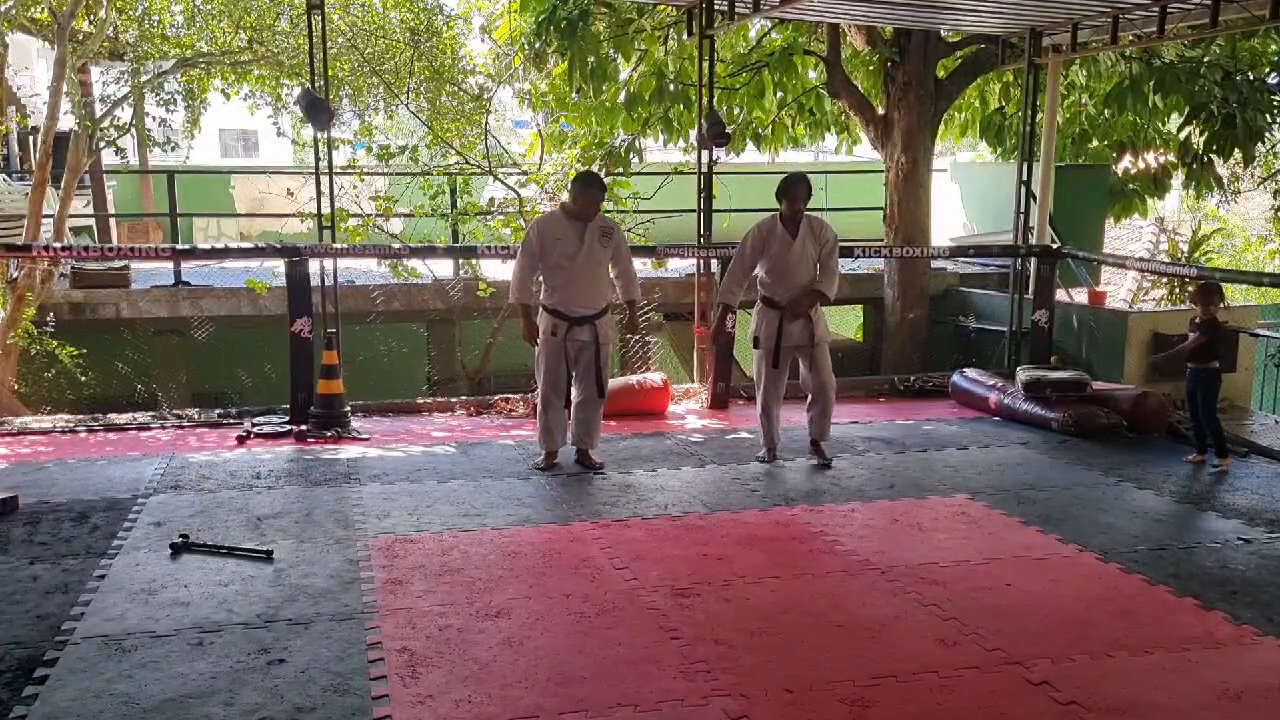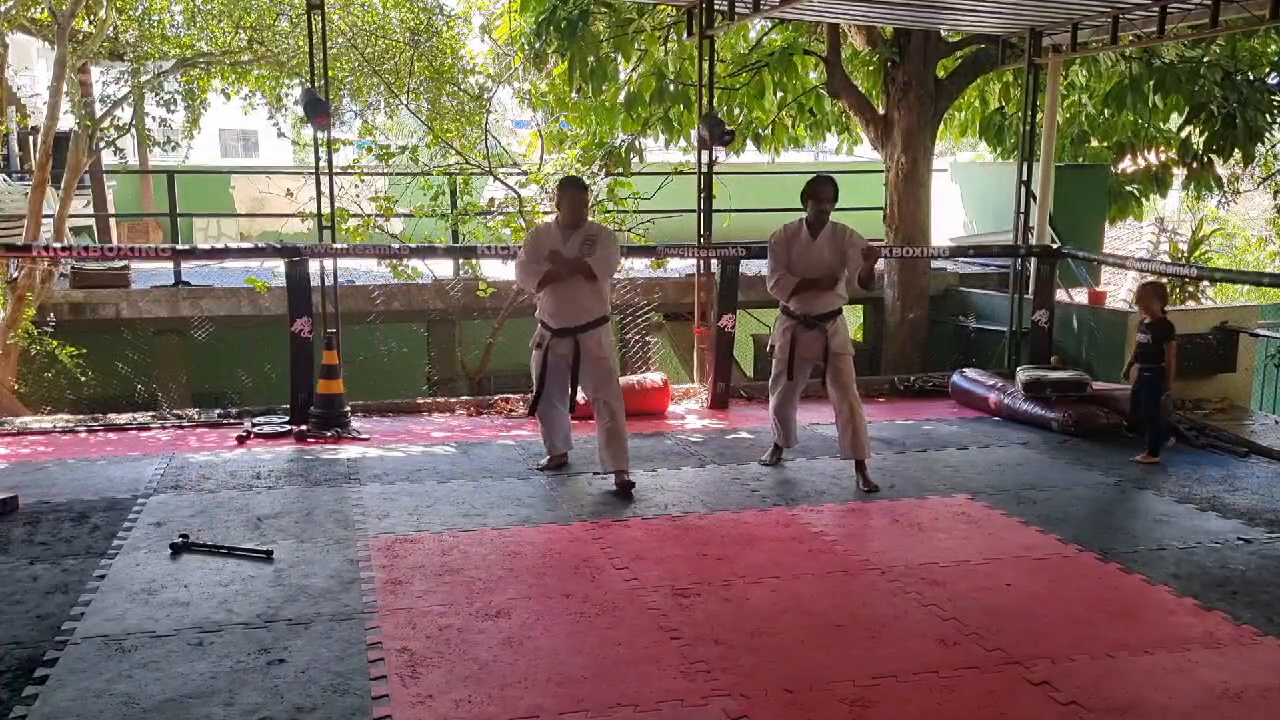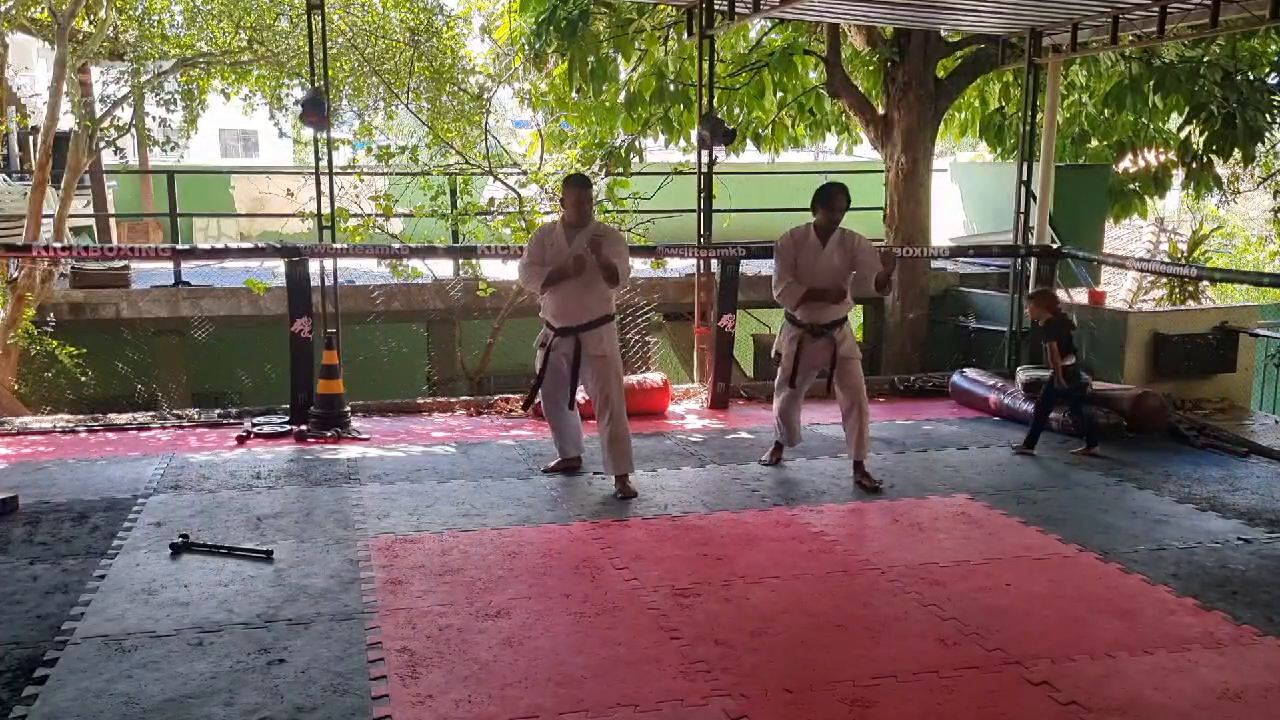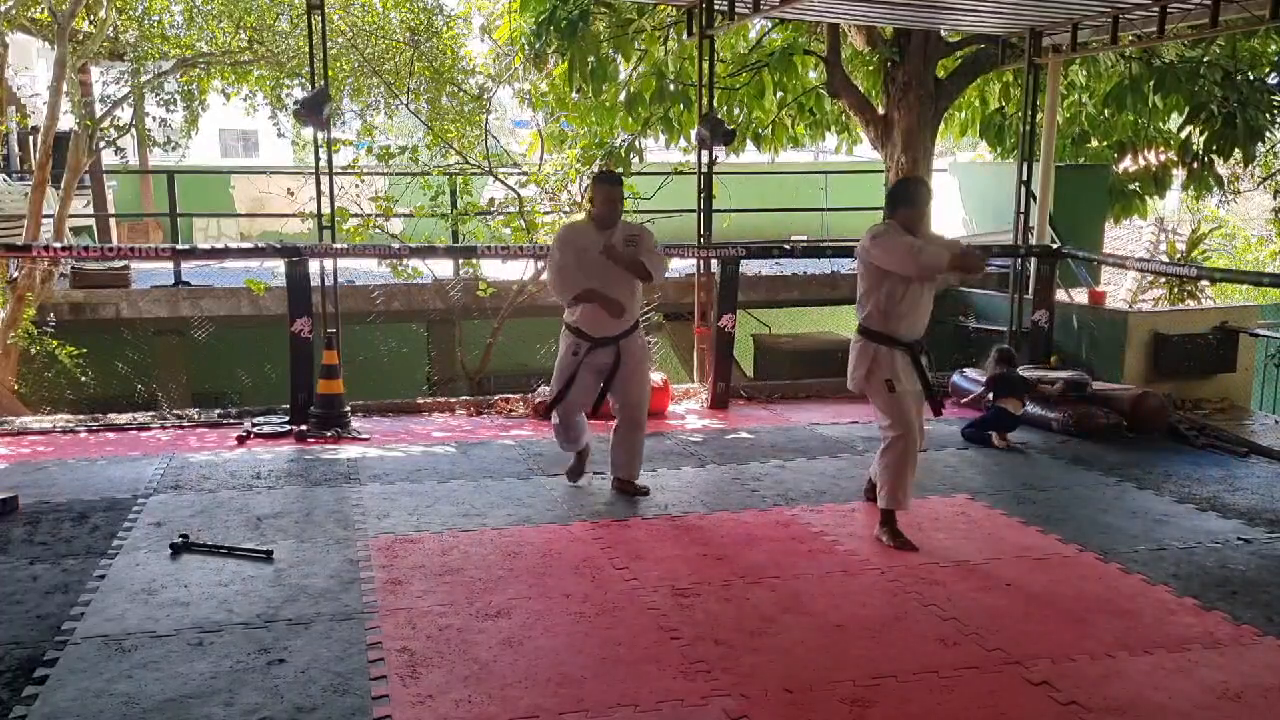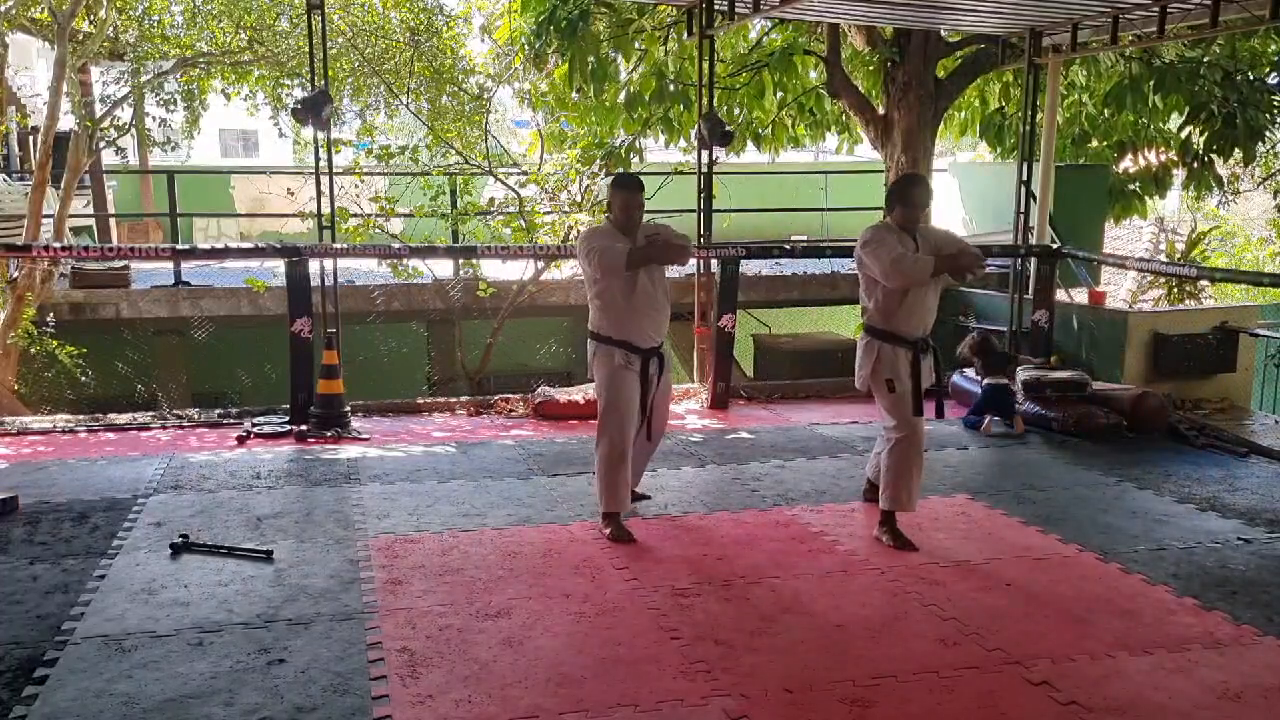
dt=1s
person 1, frame 1
left shoulder: (822, 230)
right shoulder: (761, 232)
left elbow: (830, 276)
right elbow: (738, 274)
left wrist: (807, 301)
right wrist: (723, 317)
left hip: (809, 317)
right hip: (771, 316)
left knee: (823, 385)
right knee: (768, 388)
left ankle: (817, 443)
right ankle: (770, 444)
person 1, frame 2
left shoulder: (846, 236)
right shoulder: (784, 236)
left elbow: (863, 281)
right elbow: (776, 283)
left wrist: (869, 265)
right wrist: (817, 283)
left hip: (831, 327)
right hip: (793, 326)
left knee: (847, 396)
right knee: (782, 394)
left ankle: (861, 468)
right ankle: (780, 444)
person 1, frame 3
left shoulder: (852, 243)
right shoulder: (791, 241)
left elbow: (877, 284)
right elbow: (783, 291)
left wrist: (887, 269)
right wrist: (824, 295)
left hip: (837, 334)
right hip: (799, 333)
left knee: (855, 398)
right knee: (787, 395)
left ankle: (859, 468)
right ankle: (779, 446)
person 1, frame 4
left shoulder: (923, 238)
right shoulder: (879, 238)
left elbow: (970, 258)
right elbow: (917, 259)
left wrist: (964, 260)
right wrist: (959, 259)
left hip: (908, 353)
right hip: (880, 353)
left knee: (911, 431)
right knee: (902, 432)
left ankle: (875, 487)
right ankle: (887, 523)
person 1, frame 5
left shoulder: (928, 236)
right shoulder: (875, 238)
left elbow: (971, 256)
right elbow: (901, 269)
left wrist: (954, 264)
right wrist: (947, 263)
left hip: (914, 350)
right hip: (886, 350)
left knee: (898, 424)
right knee: (906, 431)
left ankle: (874, 485)
right ankle: (887, 523)
person 2, frame 1
left shoulder: (609, 229)
right shoulder: (543, 226)
left elbow: (624, 271)
right elbow: (524, 274)
left wrist: (632, 312)
right wrist: (527, 319)
left hip: (596, 323)
right hip: (556, 323)
left knee: (593, 391)
right knee: (552, 390)
left ankle: (584, 449)
right ankle: (550, 450)
person 2, frame 2
left shoulder: (602, 235)
right shoulder: (538, 235)
left elbow: (604, 267)
right elbow: (524, 274)
left wrist: (565, 262)
right wrist: (562, 272)
left hip: (592, 334)
right hip: (551, 333)
left knee: (607, 402)
right knee: (548, 398)
left ankle: (619, 470)
right ankle: (558, 453)
person 2, frame 3
left shoulder: (608, 236)
right shoulder: (544, 236)
left elbow: (618, 276)
right elbow: (528, 275)
left wrist: (600, 257)
right wrist: (565, 270)
left hip: (596, 334)
right hip: (555, 334)
left knee: (609, 403)
right knee: (554, 400)
left ankle: (621, 475)
right ankle: (570, 455)
person 2, frame 4
left shoulder: (637, 234)
right shoulder: (569, 236)
left elbow: (655, 270)
right elbow: (561, 284)
left wrist: (621, 258)
right wrist: (601, 301)
left hip: (626, 341)
right hip: (580, 341)
left knee: (633, 412)
right knee: (566, 405)
left ankle: (624, 475)
right ankle: (579, 448)
person 2, frame 5
left shoulder: (655, 233)
right shoulder: (593, 238)
left elbow: (683, 251)
right elbow: (608, 260)
left wrist: (652, 249)
right wrist: (652, 251)
left hip: (651, 352)
right hip: (614, 352)
left knee: (651, 427)
right knee: (617, 431)
left ankle: (624, 486)
right ankle: (610, 514)
